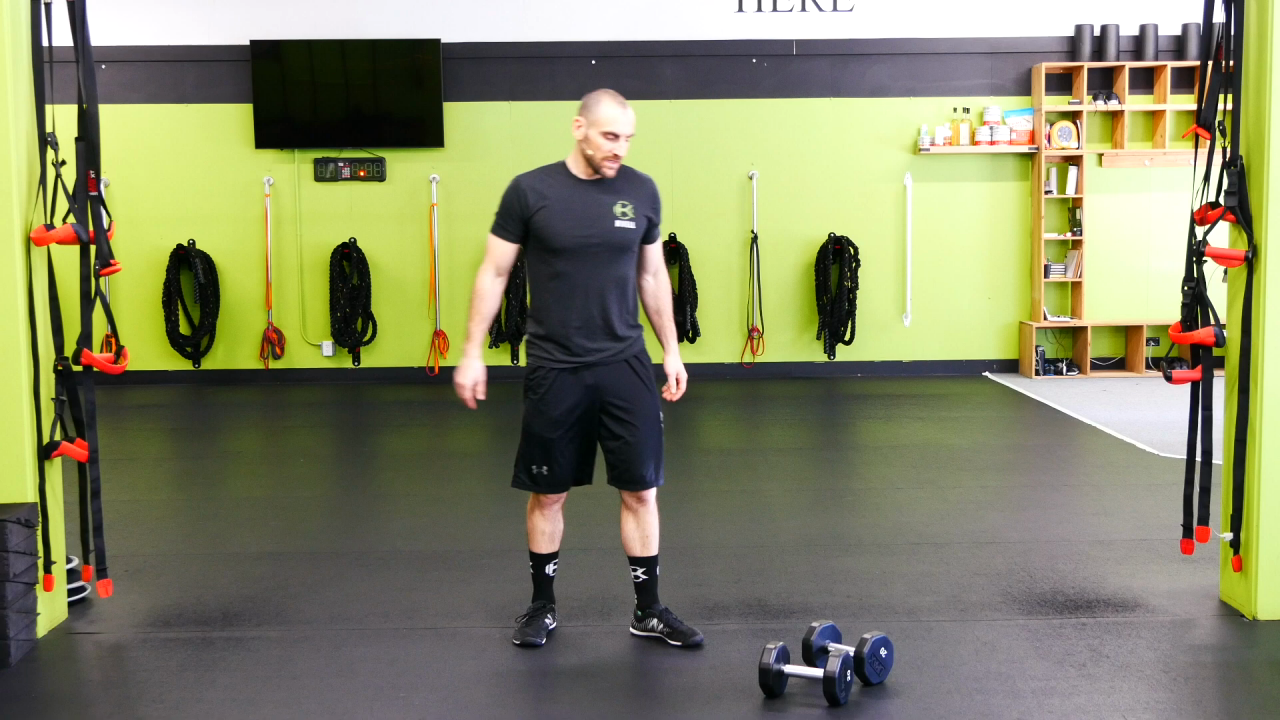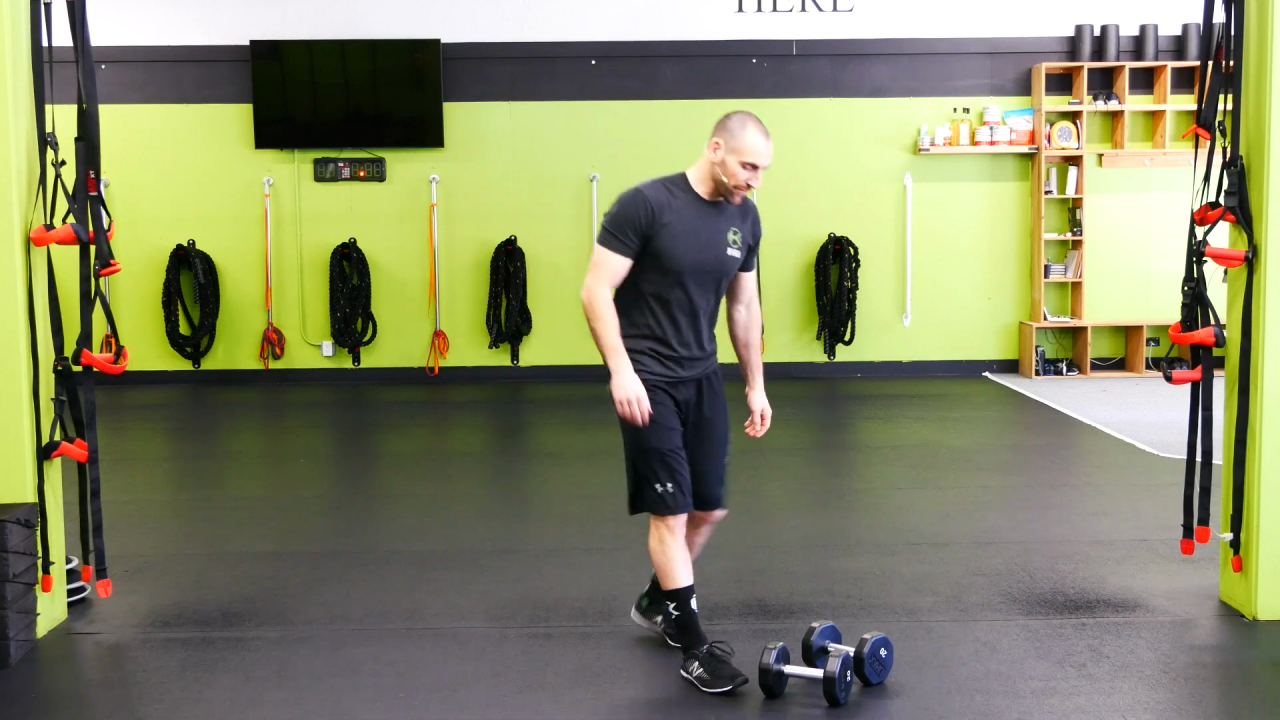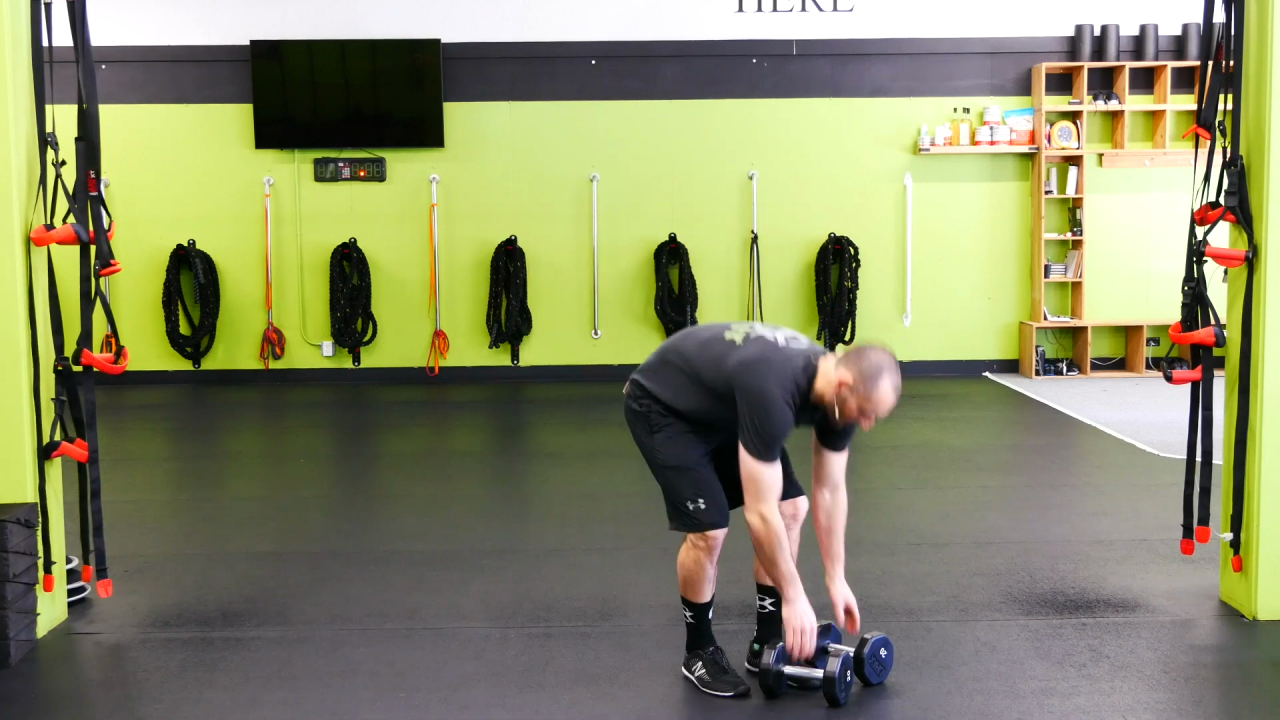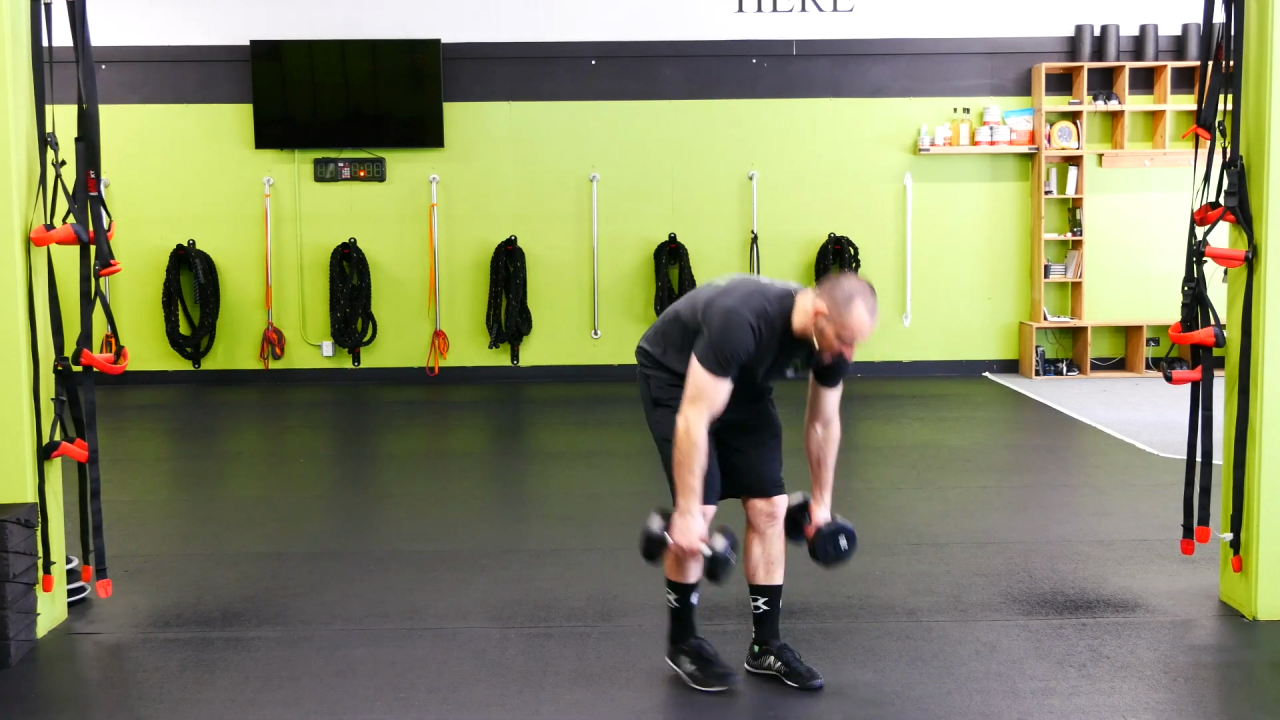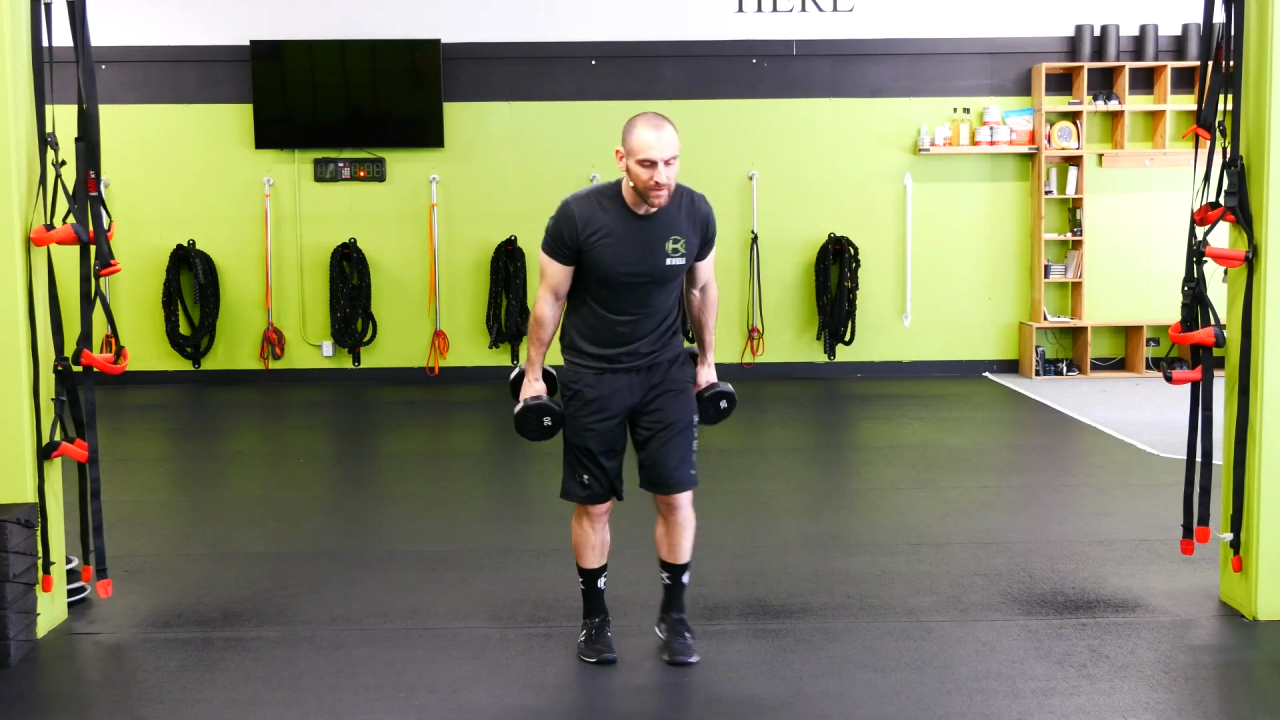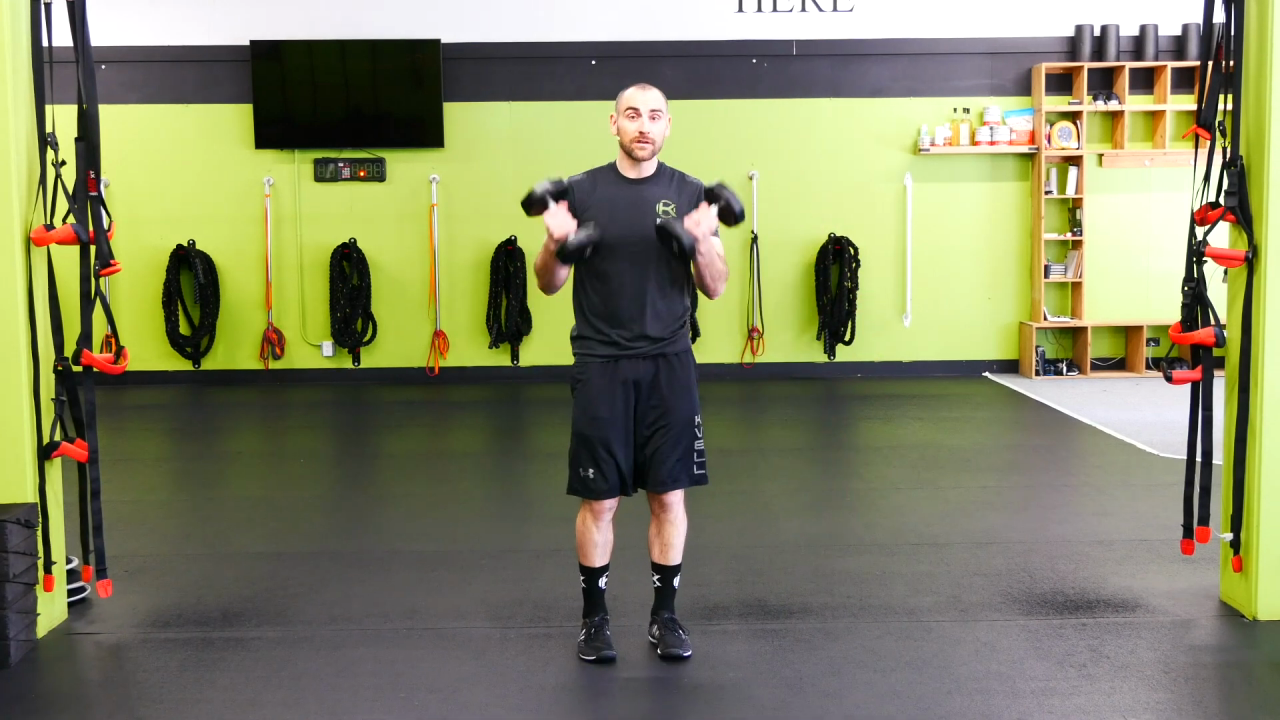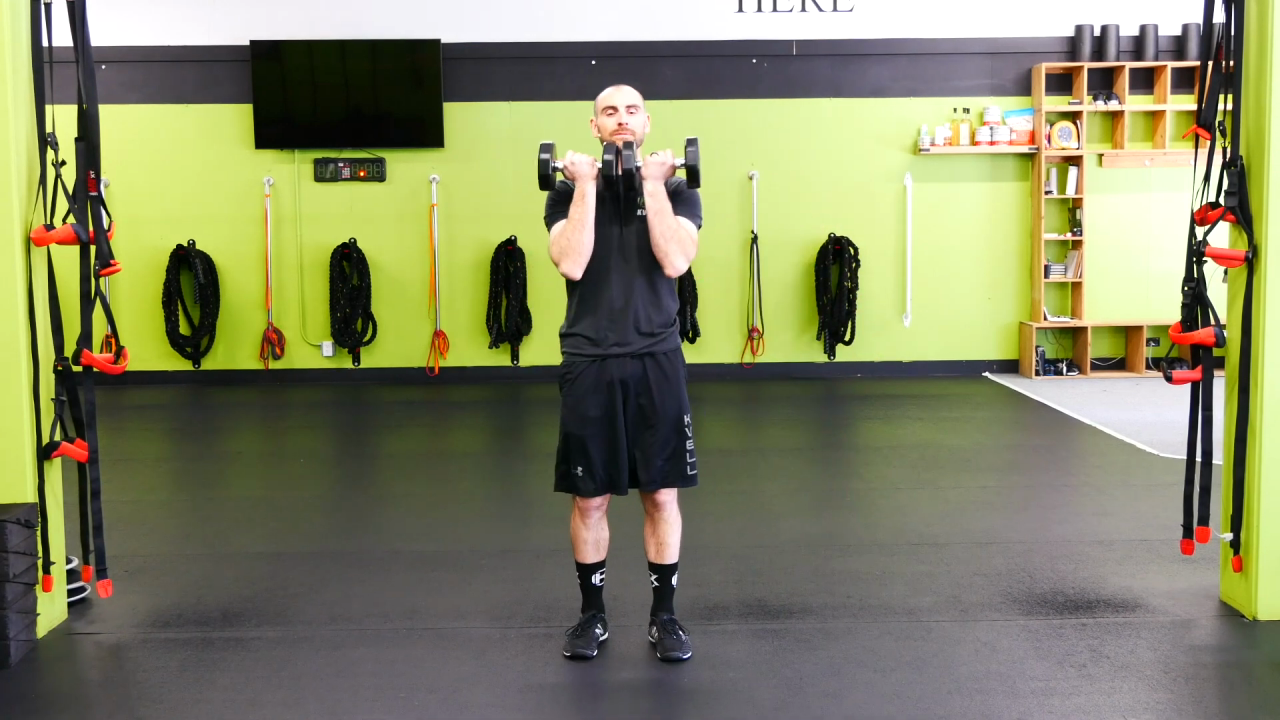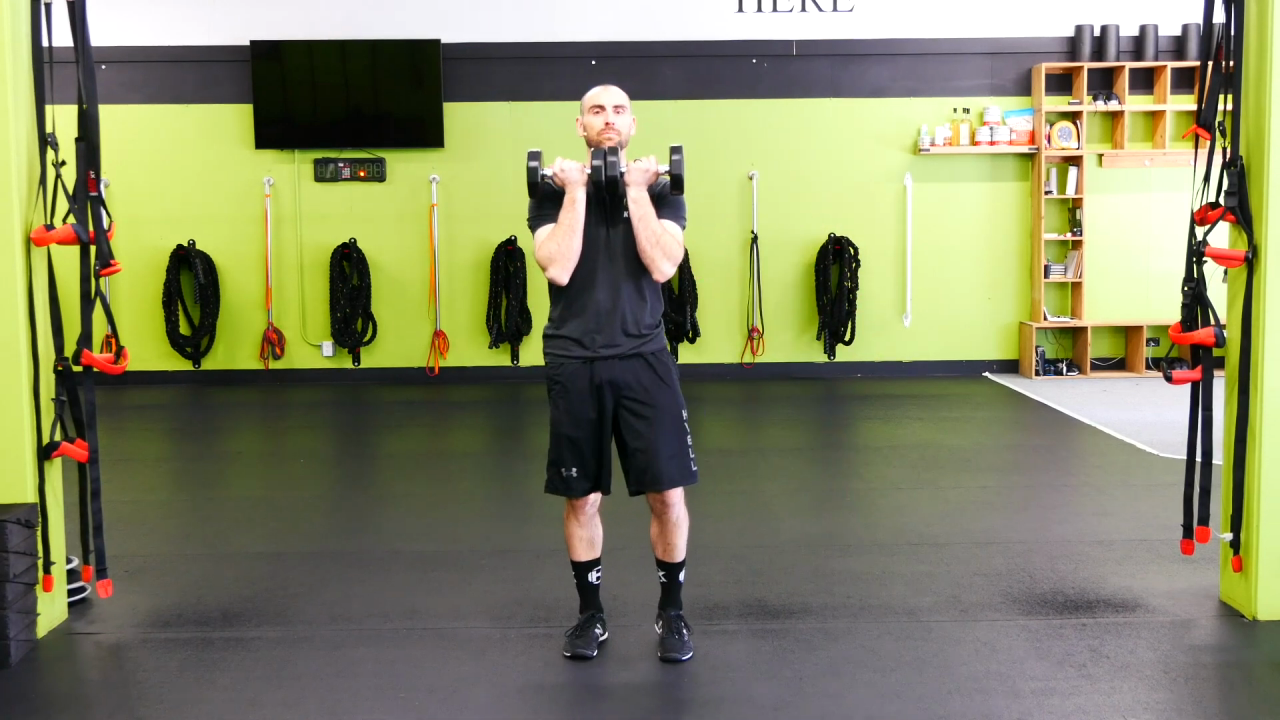
dt=0.7s
person 1, frame 1
left shoulder: (641, 192)
right shoulder: (529, 191)
left elbow: (654, 275)
right elbow: (493, 274)
left wrist: (672, 350)
right wrist: (472, 352)
left hip: (625, 364)
right hip: (556, 368)
left knee: (640, 488)
right knee: (547, 494)
left ankle: (650, 608)
right ankle: (542, 605)
person 1, frame 2
left shoulder: (746, 219)
right shoulder: (646, 204)
left elbow: (744, 306)
right elbow: (596, 291)
left wrist: (756, 385)
right wrist: (621, 370)
left hip: (702, 376)
right hip: (647, 381)
left knee: (708, 508)
right knee: (672, 512)
left ankle: (655, 602)
right ankle: (692, 645)
person 1, frame 3
left shoulder: (835, 393)
right shoulder: (771, 393)
left elbow: (830, 493)
right elbow: (761, 514)
left wrist: (837, 581)
right wrist: (795, 600)
left hip: (718, 403)
right hip: (660, 404)
left knee: (793, 506)
right knee: (709, 527)
left ankle: (767, 642)
right ankle: (699, 650)
person 1, frame 4
left shoulder: (830, 339)
right shoulder: (740, 321)
left elbow: (823, 422)
right elbow: (693, 419)
left wrist: (821, 502)
right wrist: (687, 513)
left hip: (742, 381)
right hip: (672, 375)
left knee: (770, 507)
right knee: (699, 509)
left ankle: (766, 644)
right ankle: (682, 640)
person 1, frame 5
left shoulder: (696, 212)
right shoulder: (579, 216)
left elbow: (703, 288)
right elbow: (550, 298)
left wrist: (707, 359)
right wrist: (533, 373)
left hip: (665, 371)
right hip: (593, 376)
left knee: (676, 495)
right knee: (593, 503)
left ankle: (673, 613)
right ankle: (594, 617)
person 1, frame 6
left shoulder: (689, 192)
right shoulder: (582, 191)
left elbow: (715, 285)
right elbow: (547, 284)
left wrist: (704, 242)
right wrist: (554, 244)
left hip: (669, 363)
right hip: (601, 364)
left knee: (669, 495)
right knee: (599, 499)
left ankle: (664, 614)
right ankle: (594, 616)
person 1, frame 7
left shoulder: (676, 189)
right shoulder: (567, 190)
left elbow: (675, 261)
right elbow: (571, 264)
left wrist: (652, 185)
right wrist: (586, 186)
left hip: (656, 358)
right hip: (588, 361)
left knee: (661, 492)
right knee: (589, 496)
left ankle: (663, 614)
right ankle: (591, 612)
person 1, frame 8
left shoulder: (660, 190)
right shoulder: (551, 191)
left elbow: (662, 266)
right elbow: (558, 269)
left wrist: (636, 191)
right wrist: (576, 192)
left hip: (643, 357)
right hip: (574, 361)
left knee: (667, 492)
right knee: (581, 497)
left ankle: (671, 609)
right ankle: (590, 612)
